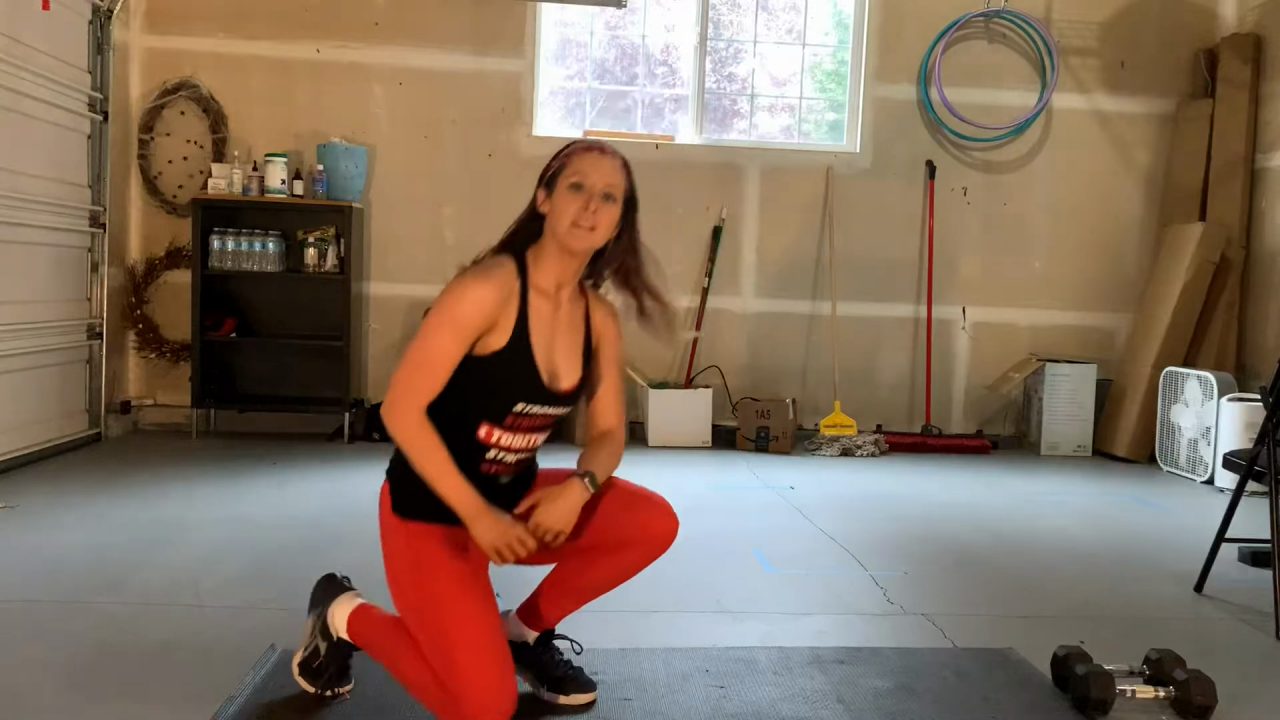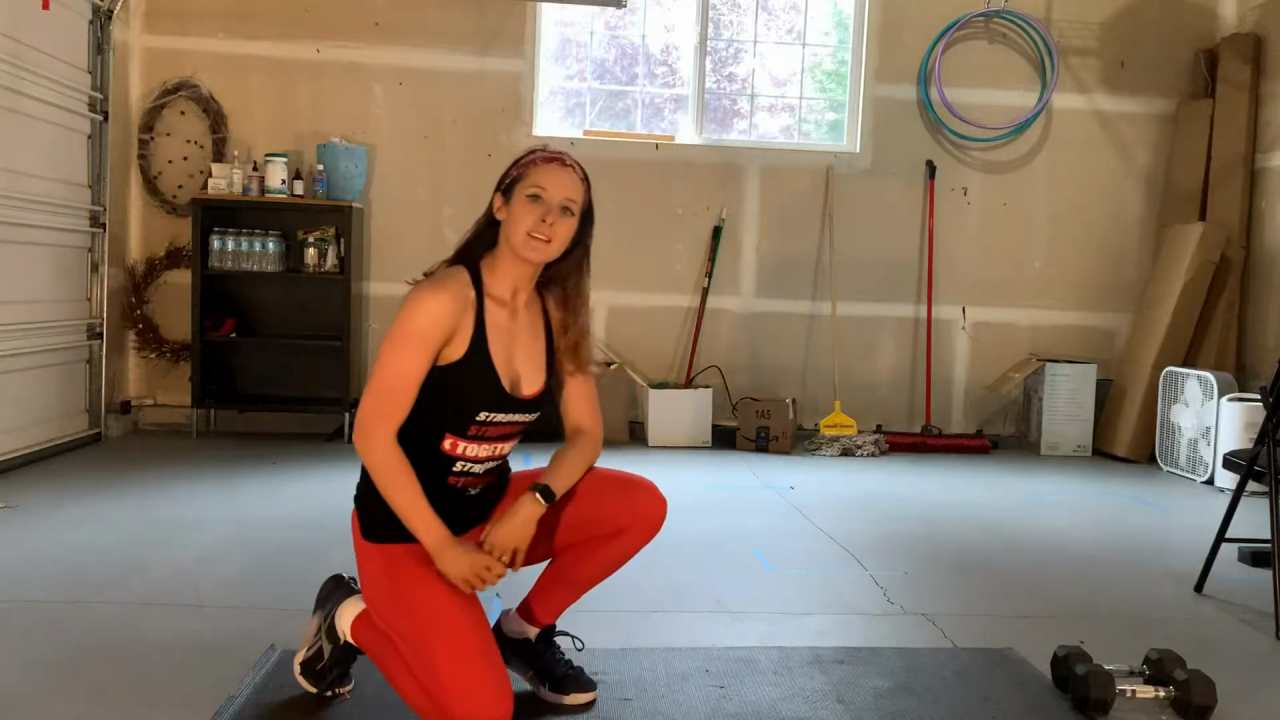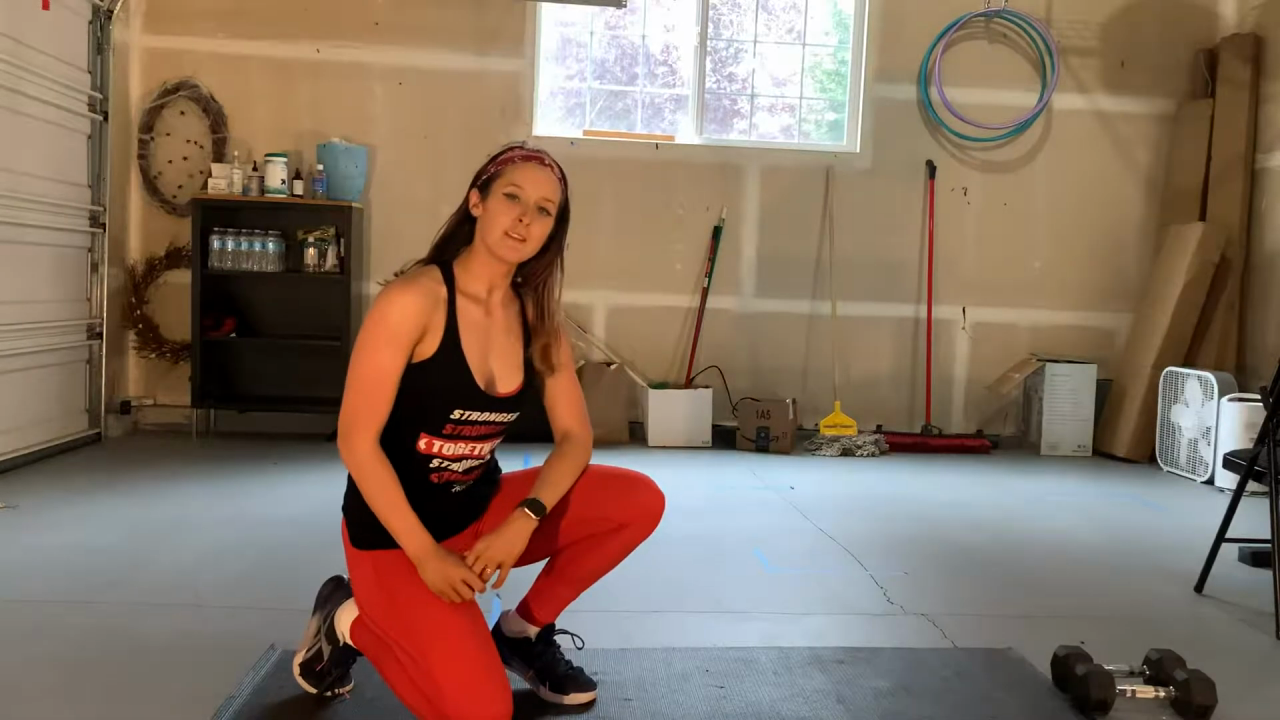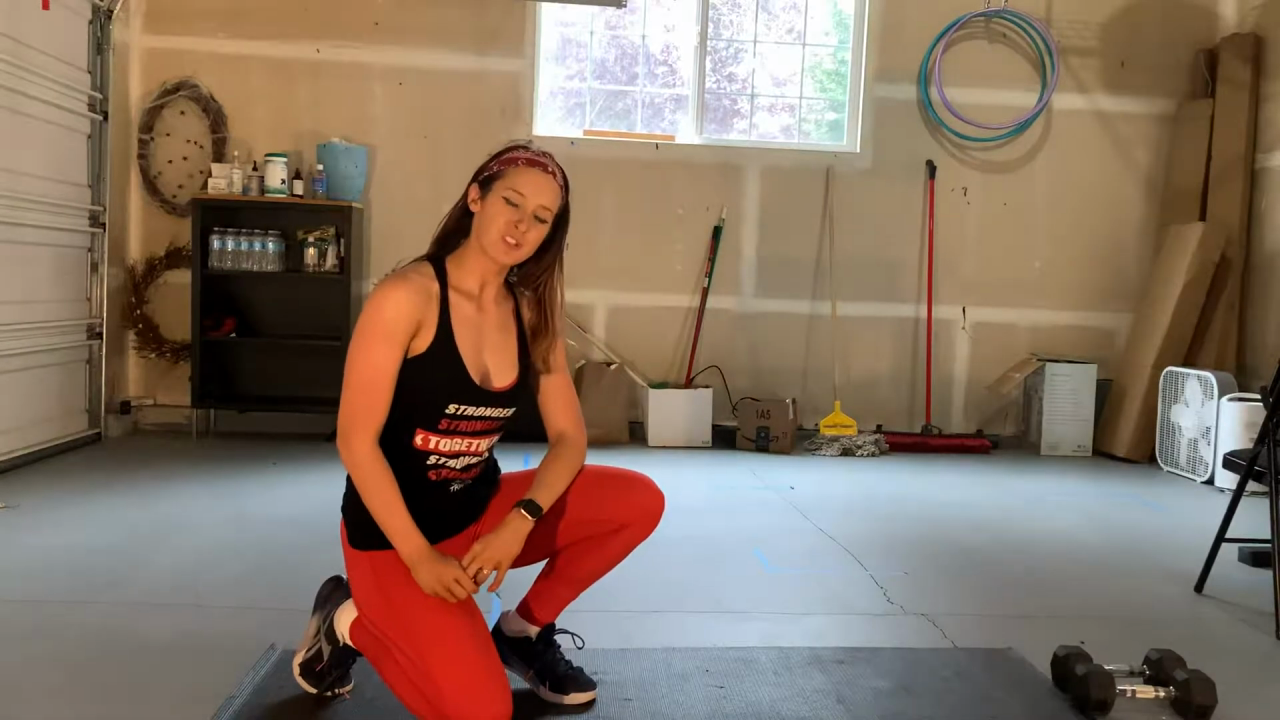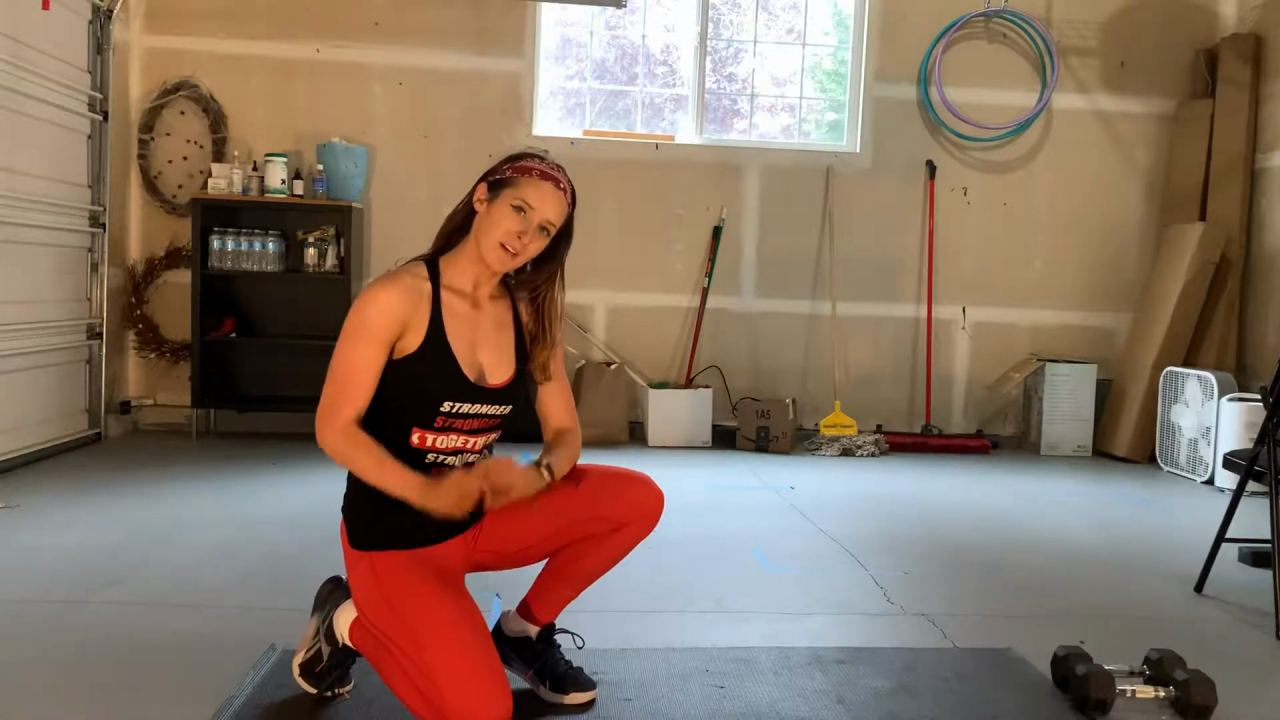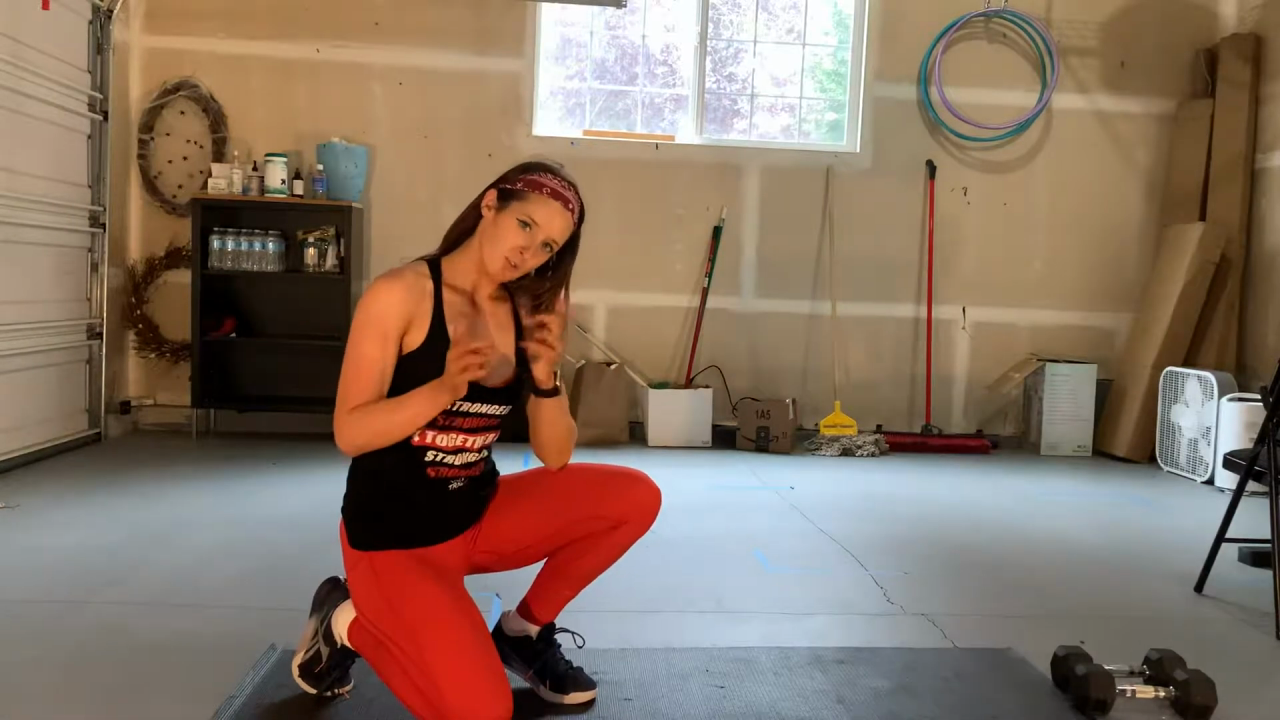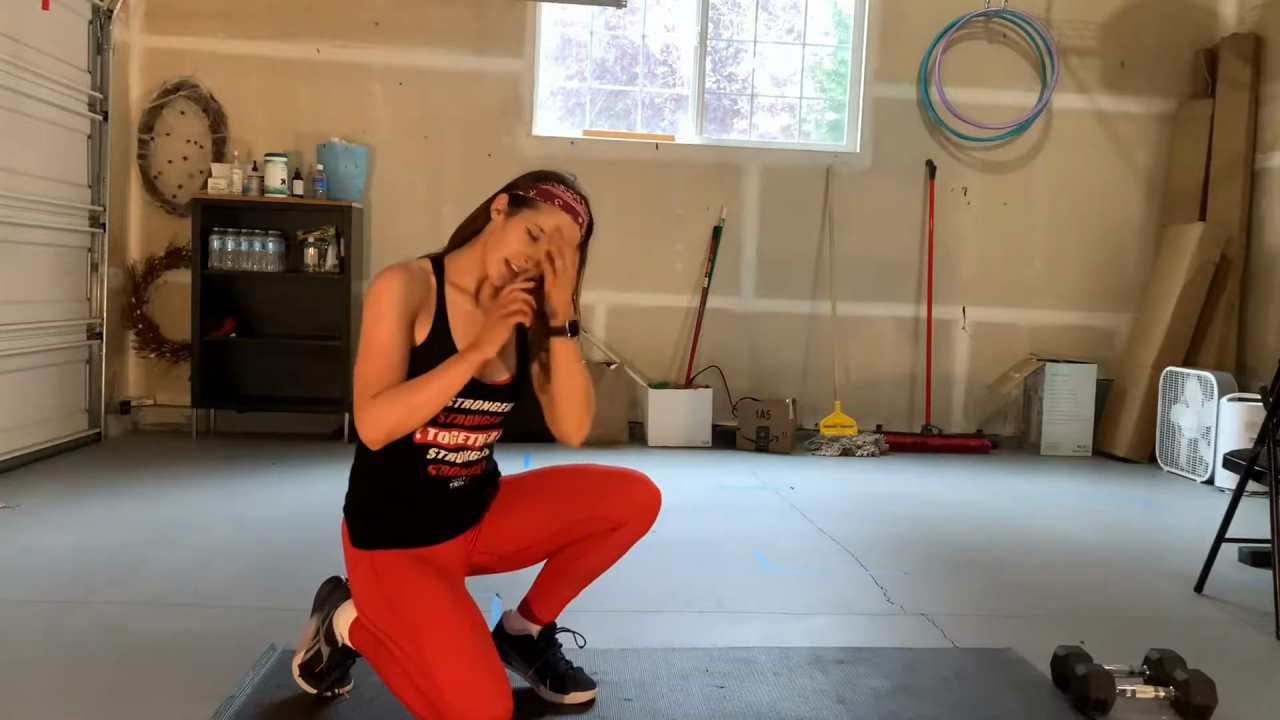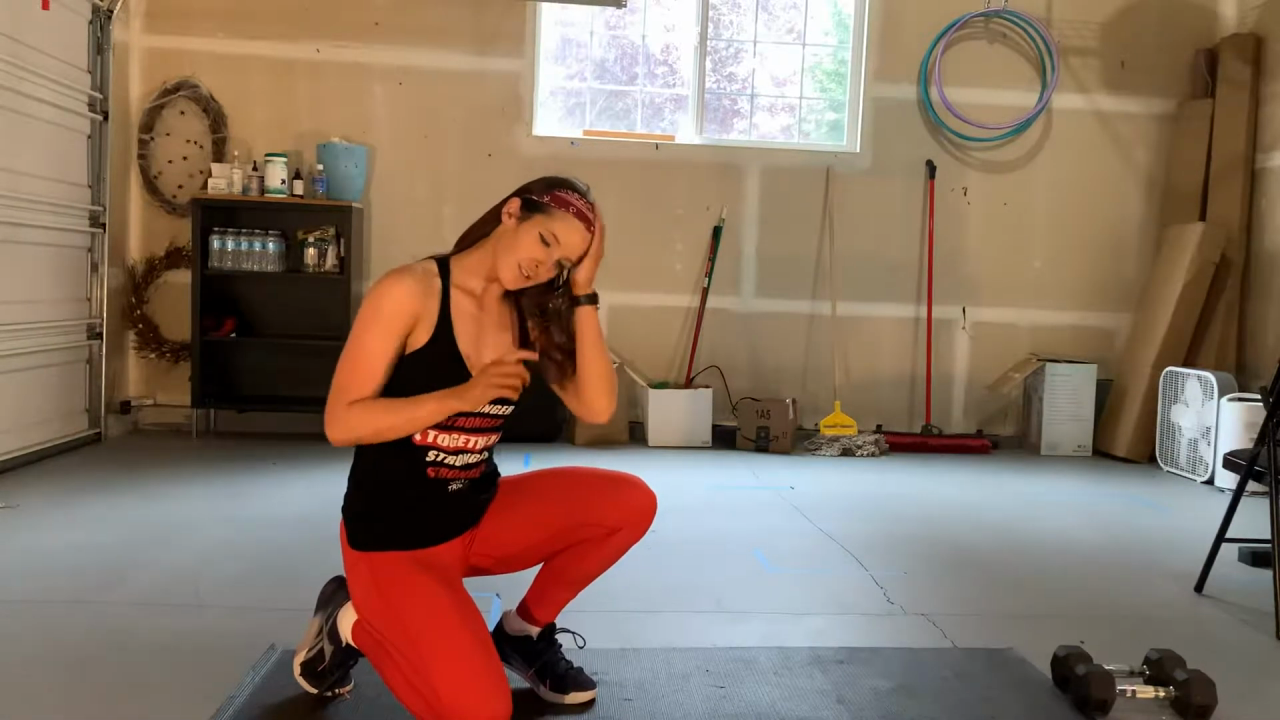
dt=0.3s
person 1, frame 1
left shoulder: (599, 315)
right shoulder: (488, 289)
left elbow: (607, 433)
right elbow: (401, 408)
left wrist: (578, 489)
right wrist: (474, 515)
left hip: (517, 497)
right hip: (429, 509)
left knee: (653, 524)
left ankle: (525, 633)
right ankle: (344, 617)
person 1, frame 2
left shoulder: (558, 315)
right shoulder: (444, 299)
left elbow: (584, 432)
right elbow: (373, 435)
left wrist: (532, 505)
right wrist: (443, 546)
left hip: (493, 508)
right hip: (405, 527)
left knee: (642, 506)
left ankle: (525, 631)
right ankle: (351, 620)
person 1, frame 3
left shoulder: (538, 315)
right shoulder: (413, 298)
left elbow: (575, 436)
right elbow: (356, 440)
left wrist: (523, 523)
right wrist: (425, 553)
left hip: (480, 508)
right hip: (395, 531)
left knee: (639, 501)
left ankle: (524, 631)
right ankle: (350, 621)
person 1, frame 4
left shoulder: (533, 313)
right shoulder: (406, 295)
left elbow: (568, 437)
right elbow: (356, 441)
left wrist: (518, 525)
right wrist: (418, 557)
left hip: (480, 510)
right hip: (394, 531)
left knee: (639, 501)
left ankle: (525, 630)
right ankle: (350, 622)
person 1, frame 5
left shoulder: (530, 312)
right shoulder: (397, 296)
left elbow: (570, 437)
right elbow: (334, 429)
left wrist: (537, 475)
right wrist: (425, 493)
left hip: (482, 513)
right hip: (394, 532)
left knee: (637, 501)
left ankle: (524, 631)
right ankle: (349, 623)
person 1, frame 6
left shoulder: (527, 314)
right shoulder: (400, 294)
left elbow: (555, 457)
right elbow: (349, 432)
left wrist: (545, 379)
right wrist: (445, 389)
left hip: (479, 513)
right hip: (393, 534)
left knee: (635, 497)
left ankle: (525, 631)
right ankle: (347, 623)
person 1, frame 7
left shoulder: (526, 312)
right shoulder: (404, 286)
left elbow: (573, 429)
right elbow: (374, 426)
left wrist: (561, 317)
right wrist: (478, 349)
left hip: (480, 513)
right hip: (395, 536)
left knee: (634, 499)
left ankle: (525, 631)
right ankle: (349, 625)
person 1, frame 8
left shoulder: (532, 314)
right shoulder: (408, 291)
left elbow: (597, 408)
right elbow: (342, 423)
left wrist: (582, 292)
right wrist: (462, 395)
left hip: (479, 514)
right hip: (394, 537)
left knee: (631, 503)
left ankle: (524, 631)
right ankle: (352, 625)
